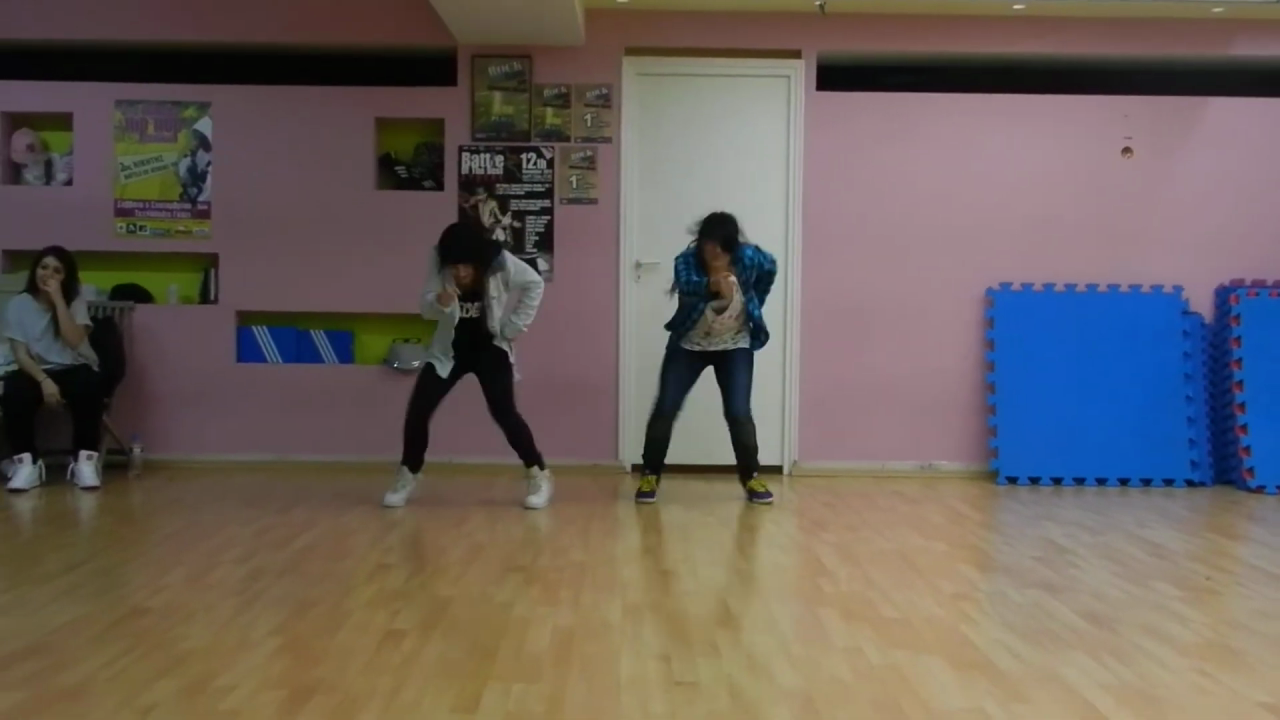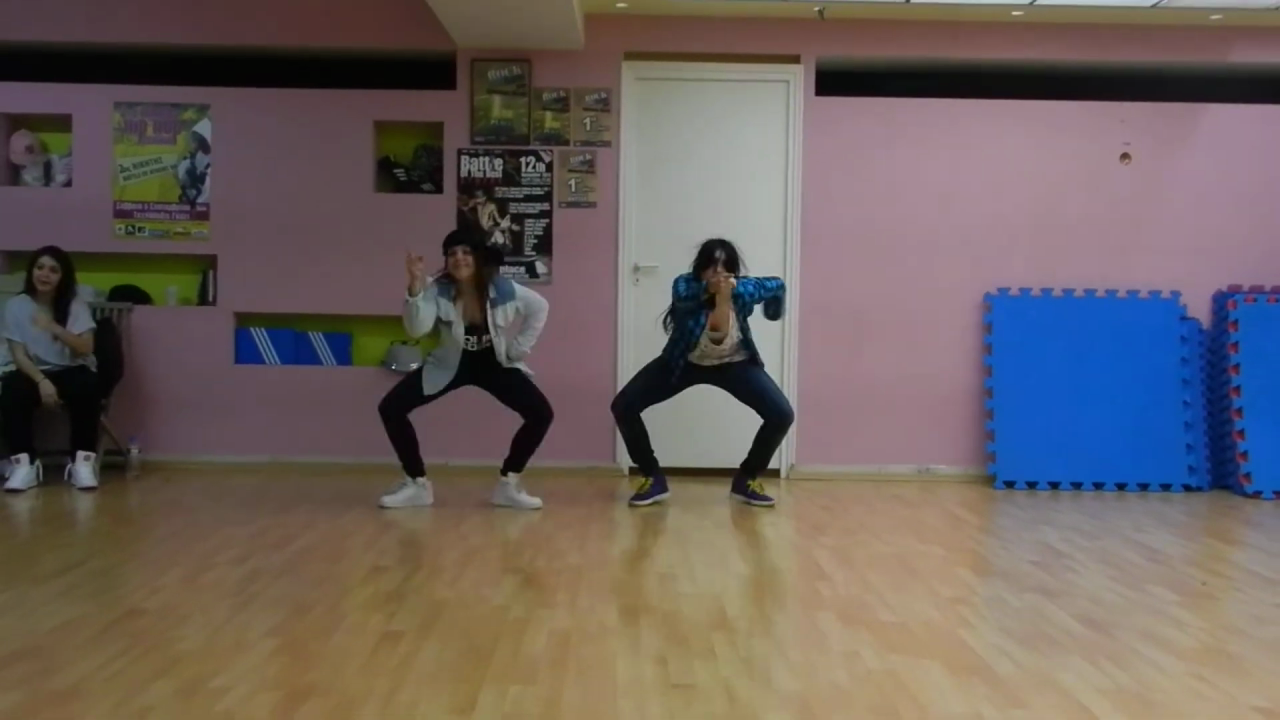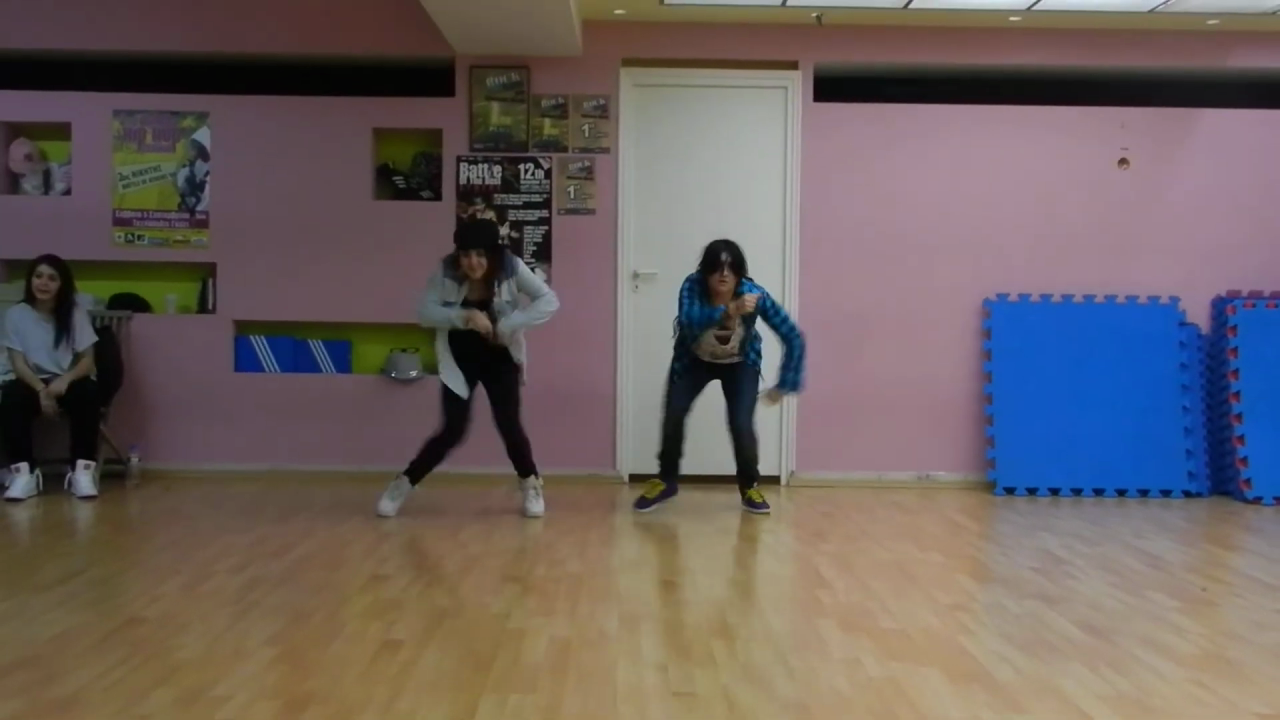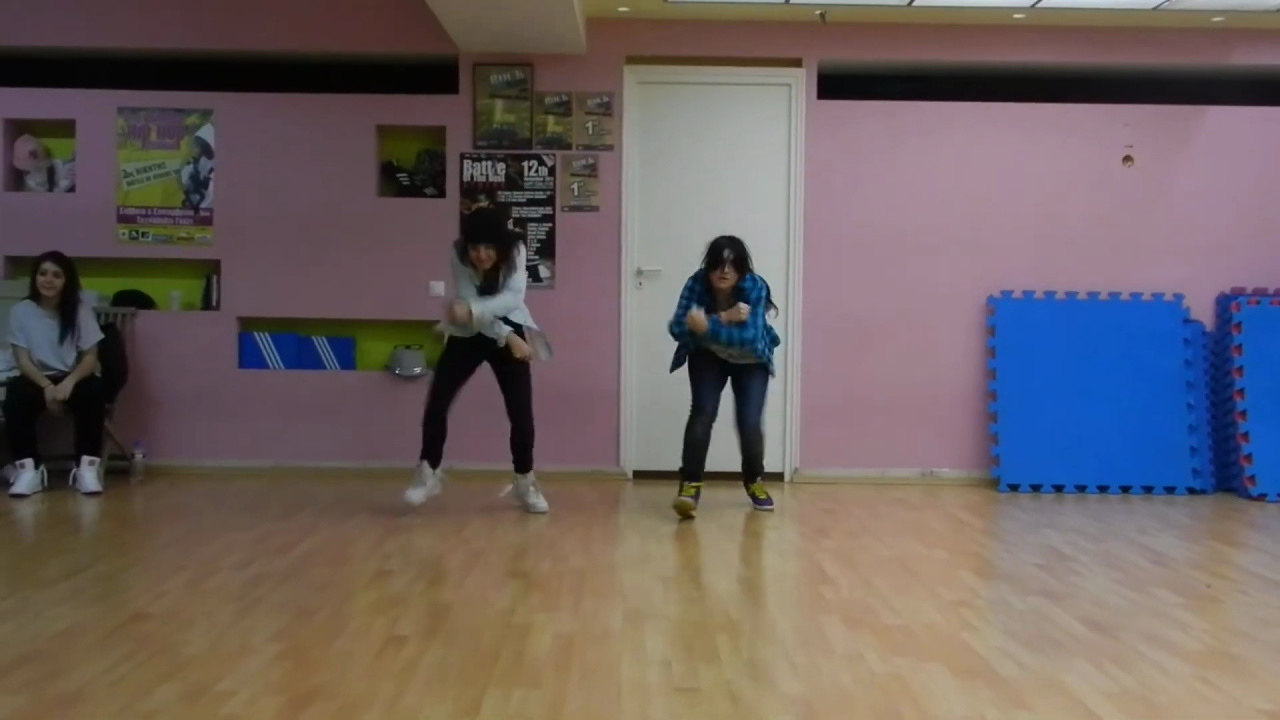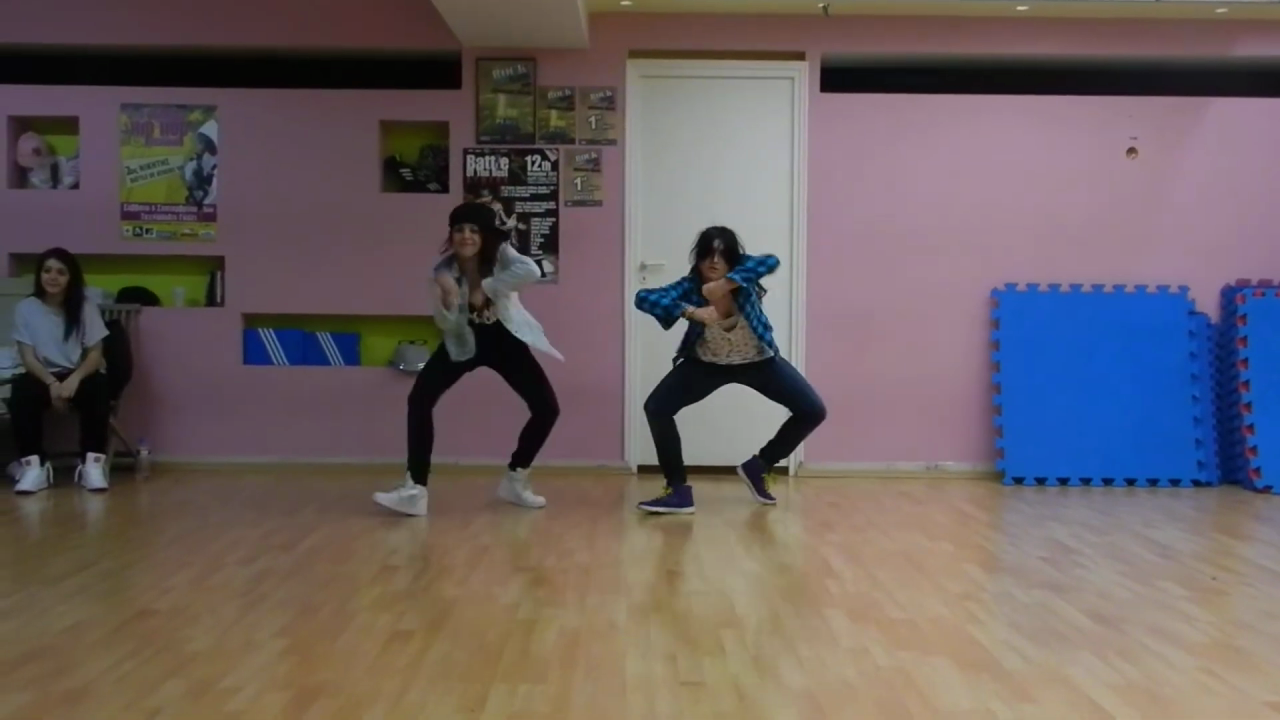
dt=0.2s
person 1, frame 1
left shoulder: (500, 262)
right shoulder: (439, 264)
left elbow: (534, 285)
right elbow: (429, 312)
left wrist: (514, 328)
right wrist: (441, 301)
left hip: (489, 346)
right hip: (451, 349)
left knee: (503, 411)
right knee: (419, 410)
left ankle: (539, 475)
right ankle: (409, 477)
person 1, frame 2
left shoulder: (503, 290)
right shoulder: (438, 289)
left elbow: (539, 307)
right elbow: (416, 329)
left wrist: (520, 347)
right wrist: (414, 287)
left hip: (493, 364)
right hip: (450, 364)
left knee: (541, 413)
right knee: (390, 408)
left ankle: (508, 483)
right ankle: (417, 484)
person 1, frame 3
left shoulder: (511, 268)
right shoulder: (447, 270)
left elbow: (549, 300)
right elbow: (425, 312)
left wrist: (509, 326)
right wrist: (464, 317)
left hip: (499, 349)
right hip: (461, 354)
left knee: (508, 423)
right knee: (454, 428)
left ankle: (531, 485)
right ankle: (404, 485)
person 1, frame 4
left shoulder: (513, 252)
right shoulder: (459, 255)
left elbow: (513, 296)
right elbow: (466, 299)
left wrist: (472, 308)
right wrist: (506, 338)
left hip: (507, 330)
right hip: (469, 333)
left knee: (520, 411)
right knee: (438, 400)
left ankle: (526, 482)
right ankle: (429, 472)
person 1, frame 5
left shoulder: (500, 254)
right shoulder: (447, 268)
left elbow: (530, 271)
right elbow: (444, 322)
left wrist: (487, 289)
right wrist: (448, 302)
left hip: (505, 343)
right hip: (463, 343)
left knee: (548, 408)
right knee: (418, 401)
left ankle: (516, 478)
right ankle: (415, 490)
person 2, frame 1
left shoulder: (748, 257)
right shoulder: (687, 261)
left elbow: (770, 266)
right elbow: (686, 287)
right wrist: (713, 283)
left hip: (735, 346)
right hip: (689, 345)
left knee: (737, 413)
right knee: (665, 409)
left ankle: (749, 476)
right ankle: (651, 474)
person 2, frame 2
left shoulder: (745, 290)
right shoulder: (685, 285)
left elbow: (776, 287)
right elbow: (681, 301)
left wrist: (774, 311)
right wrist: (709, 292)
left hip: (733, 364)
right hip: (683, 363)
left knee: (782, 414)
right knee: (622, 406)
left ankle: (748, 478)
right ankle: (654, 478)
person 2, frame 3
left shoulder: (753, 294)
right shoulder: (693, 286)
left elbow: (792, 336)
right elbow: (690, 320)
left wrist: (785, 384)
right wrist: (730, 309)
left hip: (738, 362)
right hip: (696, 360)
left knee: (741, 426)
right knee: (674, 412)
left ankle: (749, 484)
right ankle: (666, 479)
person 2, frame 4
left shoulder: (752, 285)
right shoulder: (698, 284)
left elbow: (751, 337)
right elbow: (677, 327)
left wrist: (709, 325)
right wrist: (724, 317)
left hip: (750, 361)
right hip: (708, 356)
left knee: (748, 423)
right knee: (704, 411)
left ankle: (753, 478)
right ankle: (690, 484)
person 2, frame 5
left shoulder: (741, 268)
right shoulder: (690, 285)
left elbow: (769, 261)
right elbow: (643, 298)
left wrist: (728, 283)
right wrist: (687, 311)
left hip: (756, 360)
right hip: (706, 363)
left knee: (813, 411)
right knee: (656, 407)
left ankle: (758, 467)
right ankle: (678, 489)
person 3, frame 1
left shoulder: (75, 302)
right shoulder: (18, 304)
left elbow: (75, 341)
right elbow: (21, 354)
left wrist: (57, 300)
right wrist: (43, 380)
left hip: (73, 370)
right hip: (37, 372)
left knee: (90, 384)
right knee: (13, 388)
left ankle: (86, 460)
right ankle: (27, 462)
person 3, frame 2
left shoulder: (74, 304)
left elbow: (86, 347)
left wrist: (54, 328)
right wrist: (41, 381)
left hip: (70, 371)
right hip: (34, 372)
left knee: (88, 385)
left ankle: (83, 461)
right ankle: (24, 463)
person 3, frame 3
left shoulder: (76, 313)
left elbow: (88, 360)
left wrist: (64, 379)
right wrist: (41, 389)
left hip: (69, 382)
right hip: (33, 382)
left knee: (88, 394)
left ankle: (83, 470)
right ankle: (23, 472)
person 3, frame 4
left shoulder: (80, 310)
right shoulder: (21, 311)
left elbow: (90, 358)
right elbow: (23, 360)
left wrist: (69, 381)
right wrist: (46, 386)
left hip: (74, 378)
right hip: (38, 378)
left knee: (93, 390)
right knee: (16, 393)
left ankle: (87, 466)
right ankle: (28, 468)
person 3, frame 5
left shoulder: (85, 307)
right shoulder: (26, 308)
left elbow: (95, 354)
right elbow: (28, 358)
left wrist: (75, 379)
right wrist: (52, 383)
left hip: (79, 374)
right hip: (43, 375)
left knee: (97, 388)
right knee: (21, 390)
left ankle: (93, 463)
right ankle: (34, 465)
